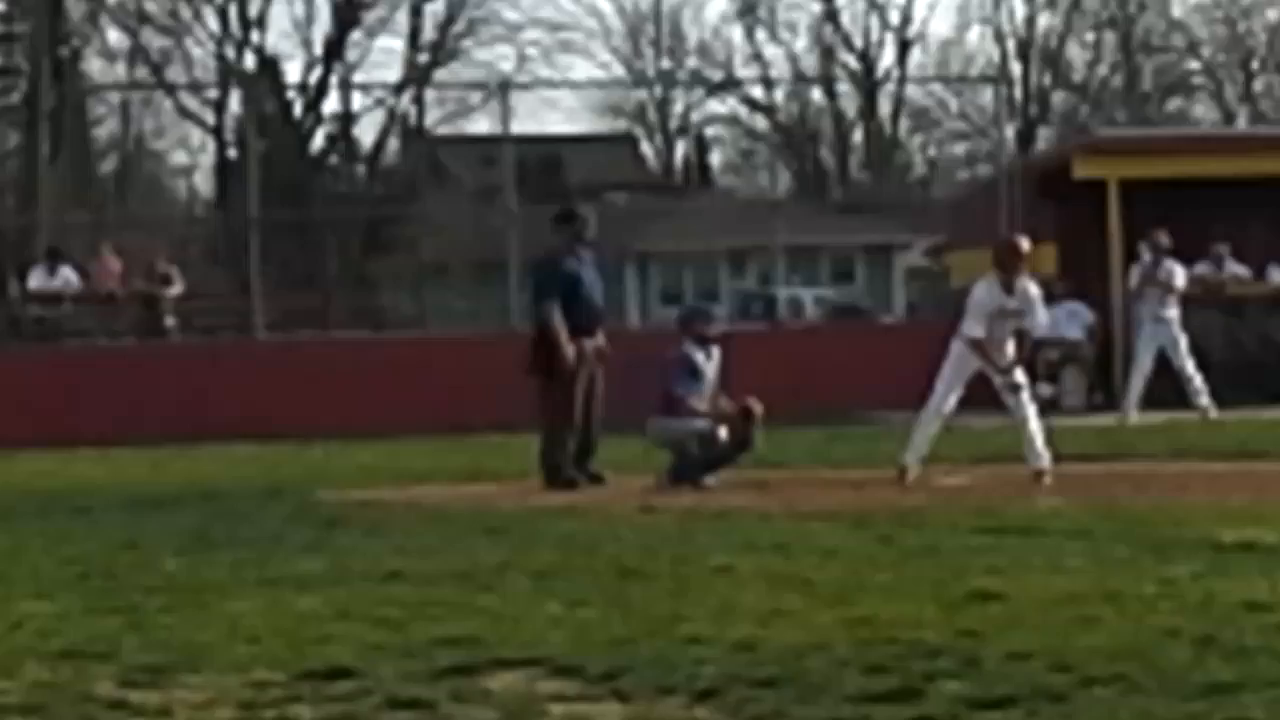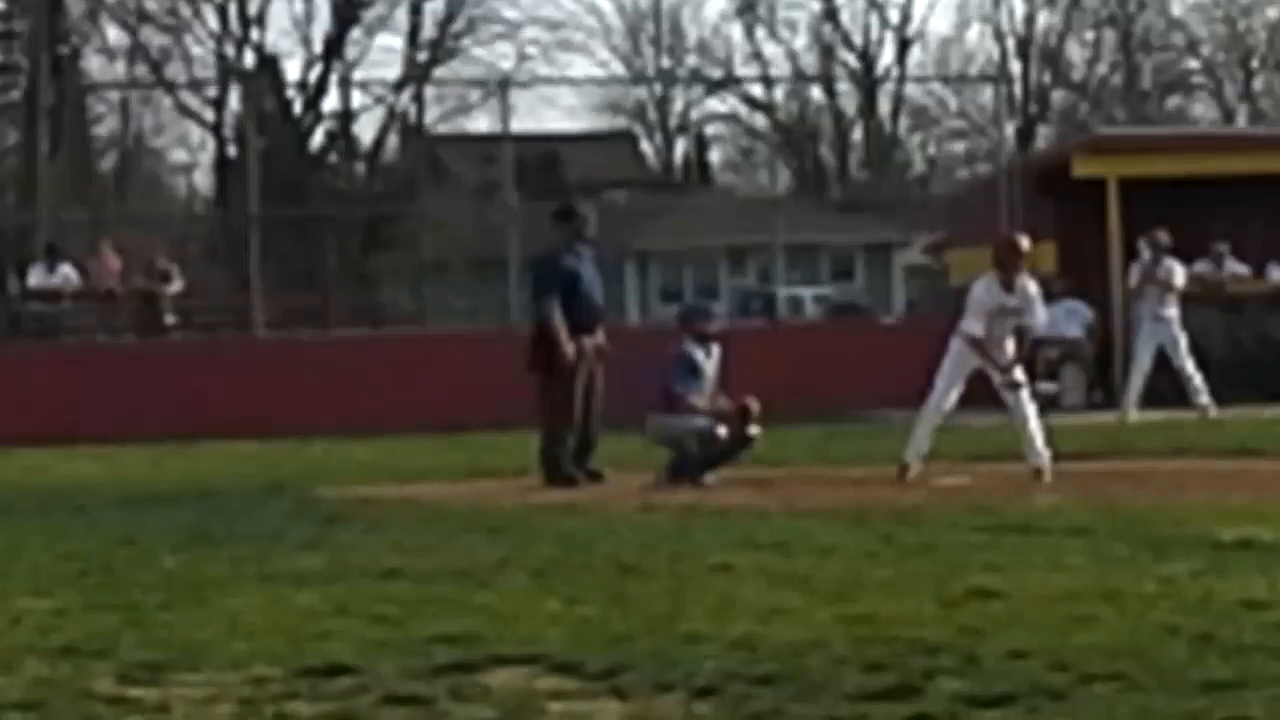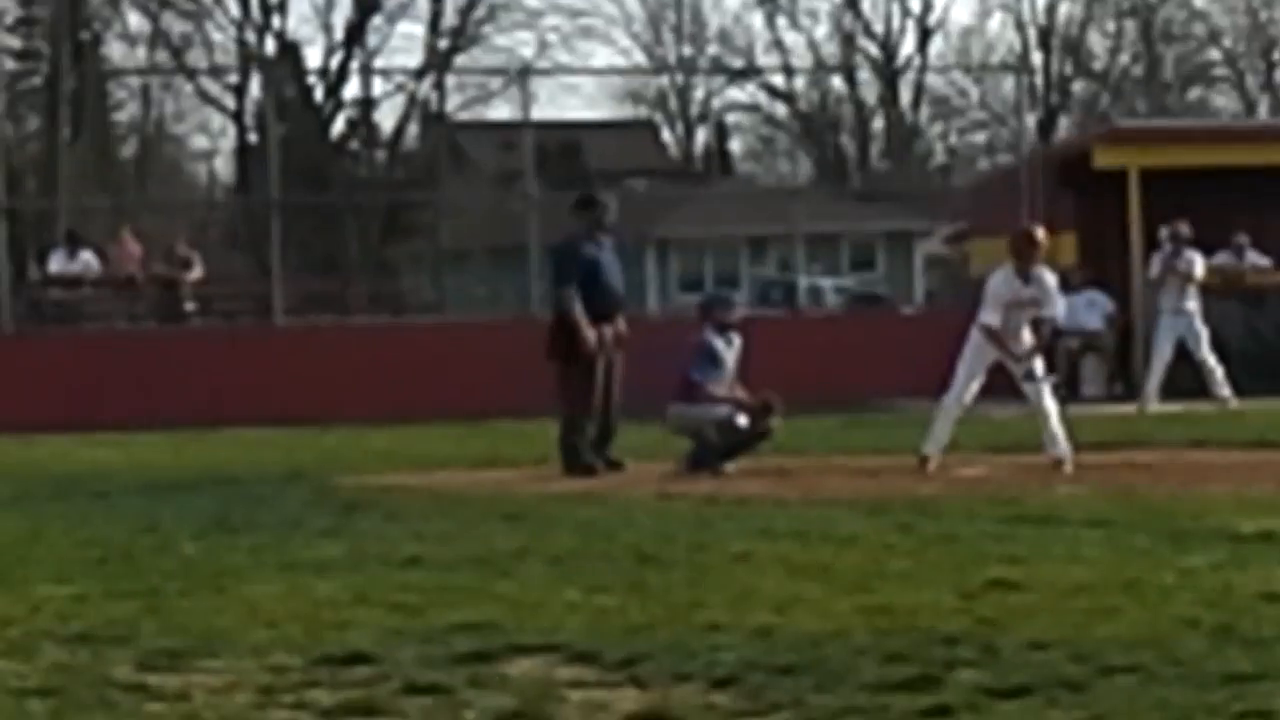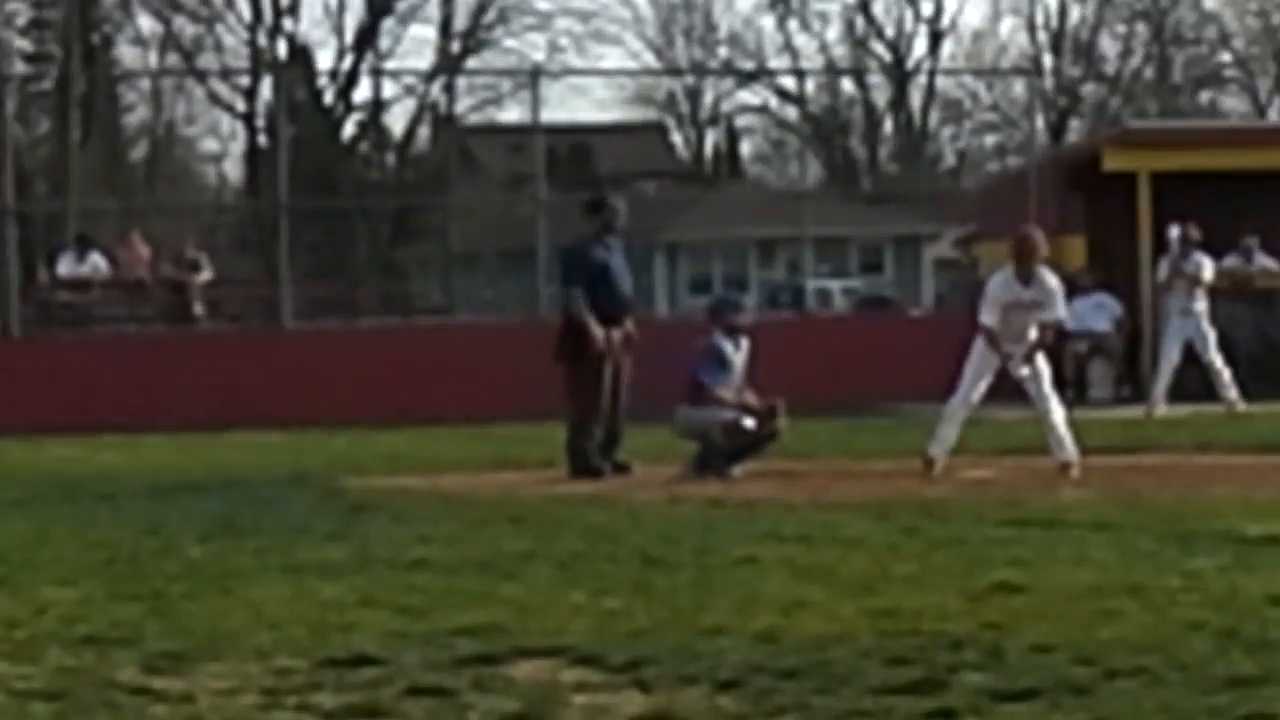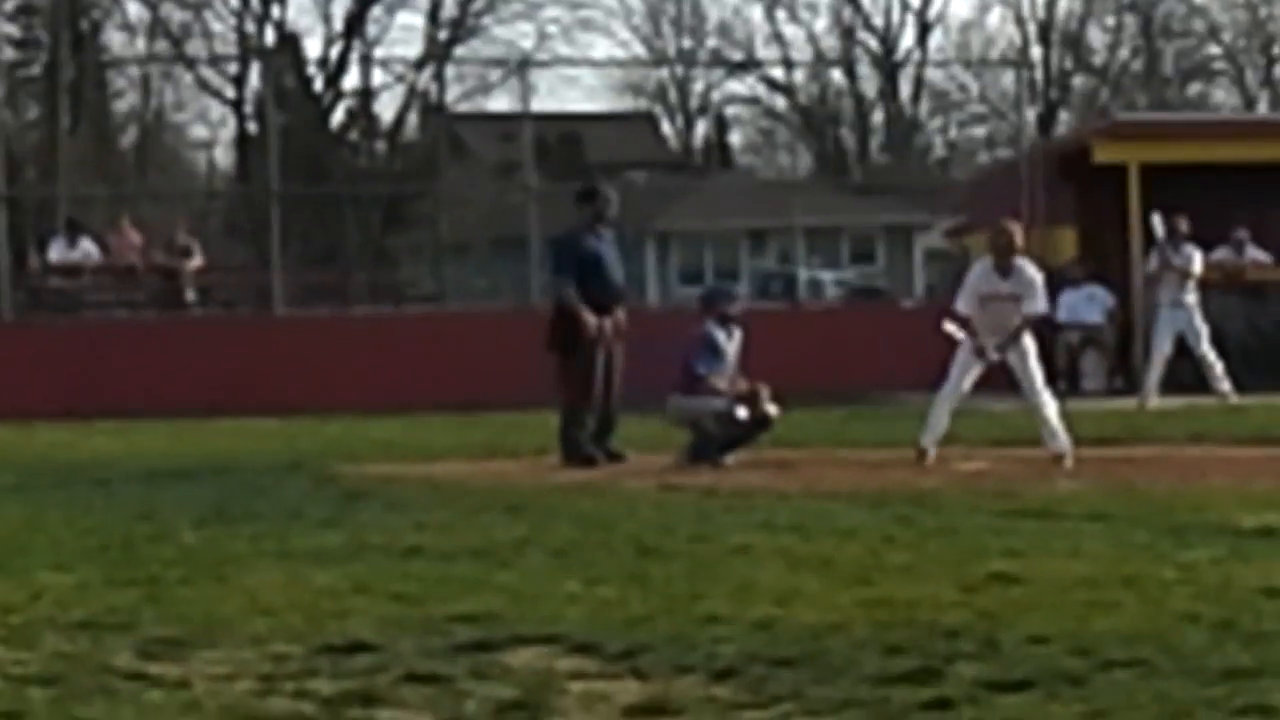
dt=0.1s
person 1, frame 1
left shoulder: (588, 259)
right shoulder: (553, 264)
right elbow: (549, 307)
left wrist: (599, 335)
right wrist: (564, 344)
left hip: (590, 344)
right hip: (566, 345)
left knee: (590, 409)
right knee: (563, 410)
left ankle: (581, 466)
right ankle: (557, 470)
person 1, frame 2
left shoulder: (587, 257)
right shoulder: (553, 262)
right elbow: (549, 304)
left wrist: (599, 333)
right wrist: (563, 341)
left hip: (590, 342)
right hip: (565, 343)
left knee: (590, 406)
right knee: (563, 408)
left ankle: (581, 463)
right ankle: (557, 467)
person 1, frame 3
left shoulder: (607, 245)
right shoulder: (571, 249)
right elbow: (567, 292)
left wrist: (619, 320)
right wrist: (583, 328)
left hip: (609, 330)
right hip: (584, 332)
left knee: (609, 396)
right knee: (582, 396)
left ankle: (599, 452)
right ankle: (576, 456)
person 1, frame 4
left shoulder: (616, 248)
right shoulder: (580, 252)
right elbow: (574, 294)
left wrist: (627, 322)
right wrist: (592, 327)
left hip: (617, 333)
right hip: (592, 333)
left knee: (616, 398)
right knee: (590, 399)
left ankle: (606, 455)
right ankle: (583, 459)
person 1, frame 5
left shoulder: (608, 237)
right shoulder: (571, 241)
right elbow: (562, 283)
left wrist: (618, 309)
right wrist: (583, 314)
left hip: (609, 322)
right hip: (582, 323)
left knee: (609, 387)
right knee: (582, 387)
left ankle: (600, 443)
right ankle: (576, 448)
person 2, frame 1
left shoulder: (1030, 291)
right shoulder: (982, 292)
left elbow: (1027, 333)
right elbow: (974, 340)
left wrist: (1013, 368)
right wrist: (998, 371)
left hip: (1002, 349)
right hip: (967, 349)
left knee: (1023, 405)
right knee: (939, 406)
left ankle: (1041, 464)
right ankle: (911, 461)
person 2, frame 2
left shoulder: (1029, 289)
right shoulder: (982, 291)
left elbow: (1026, 331)
right elbow: (973, 337)
left wrist: (1013, 366)
right wrist: (998, 369)
left hip: (1001, 347)
right hip: (966, 346)
left knee: (1023, 404)
right knee: (939, 403)
left ankle: (1040, 462)
right ankle: (911, 459)
person 2, frame 3
left shoulder: (1047, 280)
right shoulder: (999, 281)
left elbow: (1046, 324)
right elbow: (987, 328)
left wrist: (1031, 357)
right wrist: (1012, 360)
left hip: (1021, 341)
right hip: (986, 340)
left knee: (1041, 394)
right knee: (958, 396)
left ankle: (1061, 452)
right ankle: (930, 451)
person 2, frame 4
left shoulder: (1049, 283)
right shoulder: (999, 283)
left elbow: (1049, 328)
right elbow: (986, 327)
left wrist: (1028, 358)
right wrist: (1005, 360)
left hip: (1027, 344)
right hip: (992, 342)
left knee: (1046, 399)
right knee: (965, 397)
left ankle: (1068, 456)
right ankle: (936, 453)
person 2, frame 5
left shoulder: (1029, 275)
right shoulder: (978, 272)
left elbow: (1030, 319)
right elbow: (961, 314)
left wrist: (1002, 348)
right wrist: (977, 345)
left hip: (1015, 335)
right hip: (979, 333)
left knee: (1035, 388)
right knee: (952, 388)
left ankle: (1061, 447)
right ankle: (927, 444)
person 3, frame 1
left shoulder: (1175, 268)
right shoulder: (1138, 268)
left elbow: (1175, 289)
right elbow: (1135, 296)
left wrist: (1155, 278)
right wrist: (1145, 279)
left hip: (1170, 324)
right hip: (1147, 325)
left knee: (1186, 366)
right knee: (1139, 368)
left ankle: (1205, 405)
right ankle: (1128, 410)
person 3, frame 2
left shoulder: (1174, 266)
right shoulder: (1138, 267)
left elbow: (1175, 288)
right elbow: (1134, 295)
left wrist: (1155, 277)
right wrist: (1145, 277)
left hip: (1170, 322)
right hip: (1146, 323)
left knee: (1185, 364)
right knee: (1139, 367)
left ankle: (1204, 403)
right ankle: (1128, 408)
person 3, frame 3
left shoulder: (1195, 258)
right shoulder: (1158, 258)
left elbow: (1194, 279)
right elbow: (1155, 286)
left wrist: (1175, 268)
right wrist: (1165, 270)
left hip: (1190, 314)
right hip: (1166, 315)
left knee: (1205, 356)
right knee: (1159, 358)
left ankle: (1224, 395)
right ankle: (1148, 399)
person 3, frame 4
left shoulder: (1203, 261)
right shoulder: (1167, 261)
left elbow: (1202, 282)
right elbow: (1162, 290)
left wrist: (1182, 271)
right wrist: (1173, 273)
left hip: (1198, 317)
right hip: (1175, 318)
left knee: (1213, 359)
right knee: (1166, 362)
left ankle: (1232, 398)
right ankle: (1155, 403)
person 3, frame 5
left shoulder: (1193, 253)
right shoulder: (1158, 253)
left elbow: (1191, 275)
right elbow: (1152, 281)
left wrist: (1170, 263)
right wrist: (1162, 264)
left hip: (1189, 309)
right hip: (1166, 310)
left knee: (1205, 352)
right knee: (1158, 353)
left ankle: (1225, 390)
right ankle: (1147, 394)
person 4, frame 1
left shoulder: (713, 353)
right shoulder: (685, 359)
left elbow: (715, 397)
right elbow: (683, 406)
left wrist: (738, 409)
right wrist: (721, 416)
left hip: (695, 423)
right hip: (666, 425)
left knee: (746, 433)
right knee: (716, 433)
left ankle: (694, 472)
right ankle: (677, 474)
person 4, frame 2
left shoulder: (713, 351)
right shoulder: (685, 357)
left elbow: (713, 396)
right elbow: (682, 403)
left wrist: (737, 408)
right wrist: (721, 413)
left hip: (694, 420)
right hip: (666, 423)
left knee: (747, 432)
right knee: (715, 431)
left ankle: (694, 470)
right ankle: (676, 471)
person 4, frame 3
left shoulder: (734, 341)
right shoulder: (706, 347)
left elbow: (732, 385)
right elbow: (702, 392)
left wrist: (755, 402)
right wrist: (739, 401)
left hip: (715, 409)
right hip: (686, 412)
left knee: (766, 422)
right knee: (737, 421)
left ankle: (713, 458)
right ankle: (696, 460)
person 4, frame 4
left shoulder: (742, 344)
right shoulder: (714, 349)
left elbow: (740, 389)
right elbow: (710, 395)
left wrist: (762, 406)
right wrist: (748, 406)
left hip: (723, 412)
right hip: (693, 415)
left knee: (772, 424)
right knee: (743, 424)
left ankle: (721, 461)
right ankle: (702, 463)
person 4, frame 5
left shoulder: (734, 333)
right shoulder: (706, 339)
left elbow: (733, 377)
right elbow: (703, 385)
left wrist: (752, 390)
right wrist: (740, 394)
left hip: (715, 401)
right hip: (685, 404)
left knee: (767, 413)
right knee: (735, 414)
left ankle: (714, 451)
right ankle: (696, 452)
